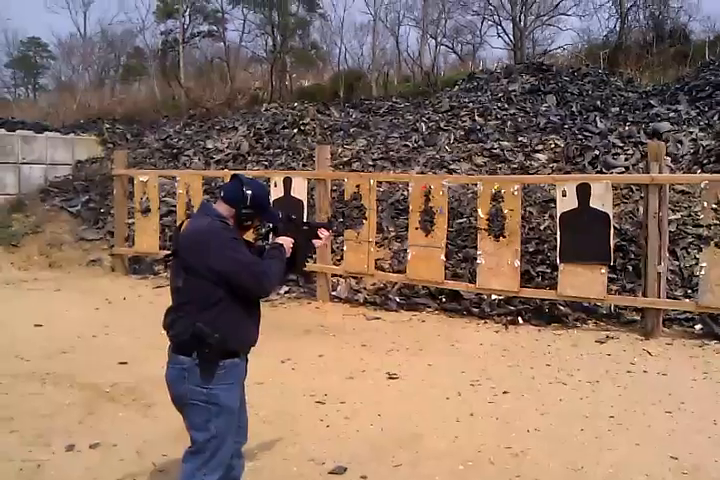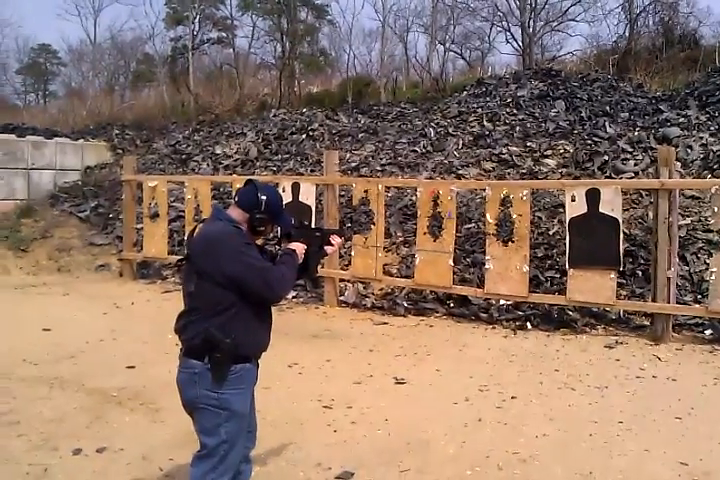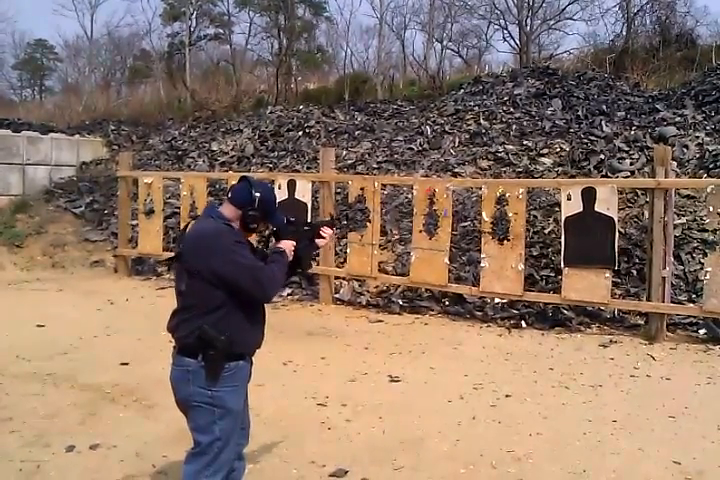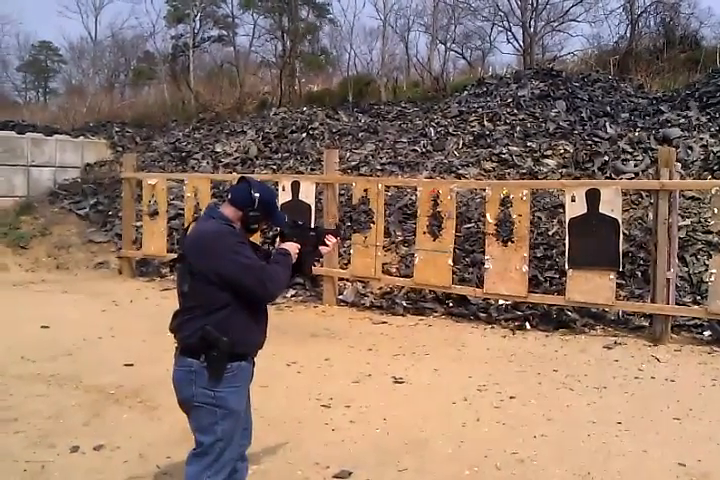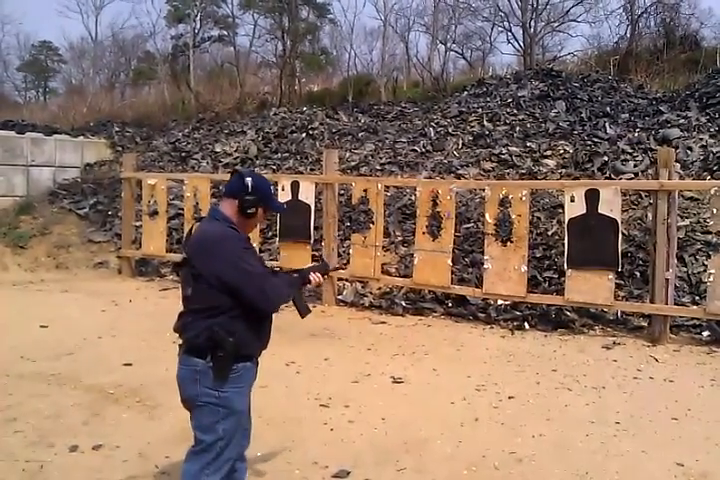
dt=1s
person 1, frame 1
left shoulder: (214, 230)
right shoulder: (211, 236)
left elbow: (253, 266)
right elbow: (261, 281)
right wrist: (279, 250)
left hip: (218, 363)
right hip: (207, 369)
left knee: (230, 443)
person 1, frame 2
left shoulder: (226, 235)
right shoulder: (223, 241)
left elbow: (264, 271)
right elbow: (272, 286)
right wrist: (291, 256)
left hip: (228, 367)
right hip: (216, 373)
left knee: (238, 447)
person 1, frame 3
left shoulder: (221, 233)
right shoulder: (213, 238)
left elbow: (258, 267)
right elbow: (263, 285)
right wrist: (280, 255)
left hip: (222, 365)
right hip: (210, 371)
left knee: (231, 445)
person 1, frame 4
left shoulder: (222, 234)
right shoulder: (215, 239)
left elbow: (259, 269)
right elbow: (266, 285)
right wrist: (284, 255)
left hip: (224, 365)
right hip: (212, 371)
left knee: (233, 447)
person 1, frame 5
left shoulder: (221, 234)
right shoulder: (221, 241)
left elbow: (254, 283)
right elbow: (265, 296)
left wrist: (300, 277)
right wrist: (291, 282)
left hip: (226, 365)
right hip: (216, 371)
left knee: (233, 447)
